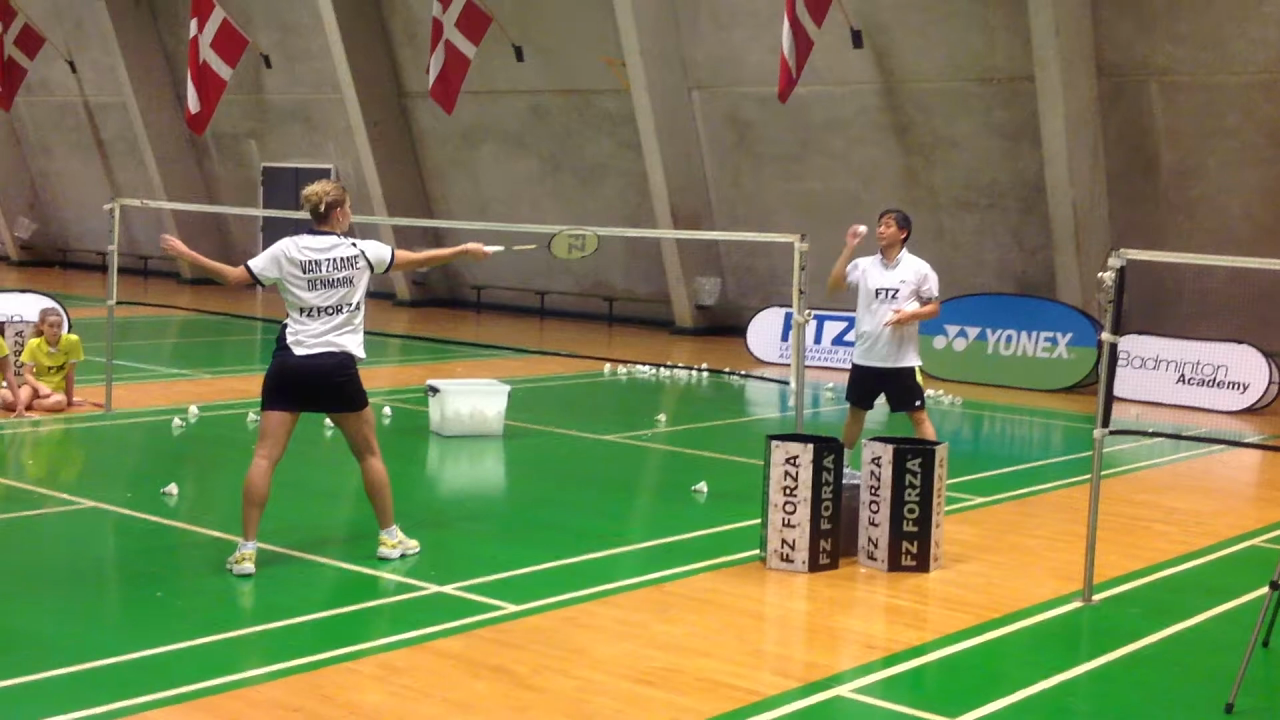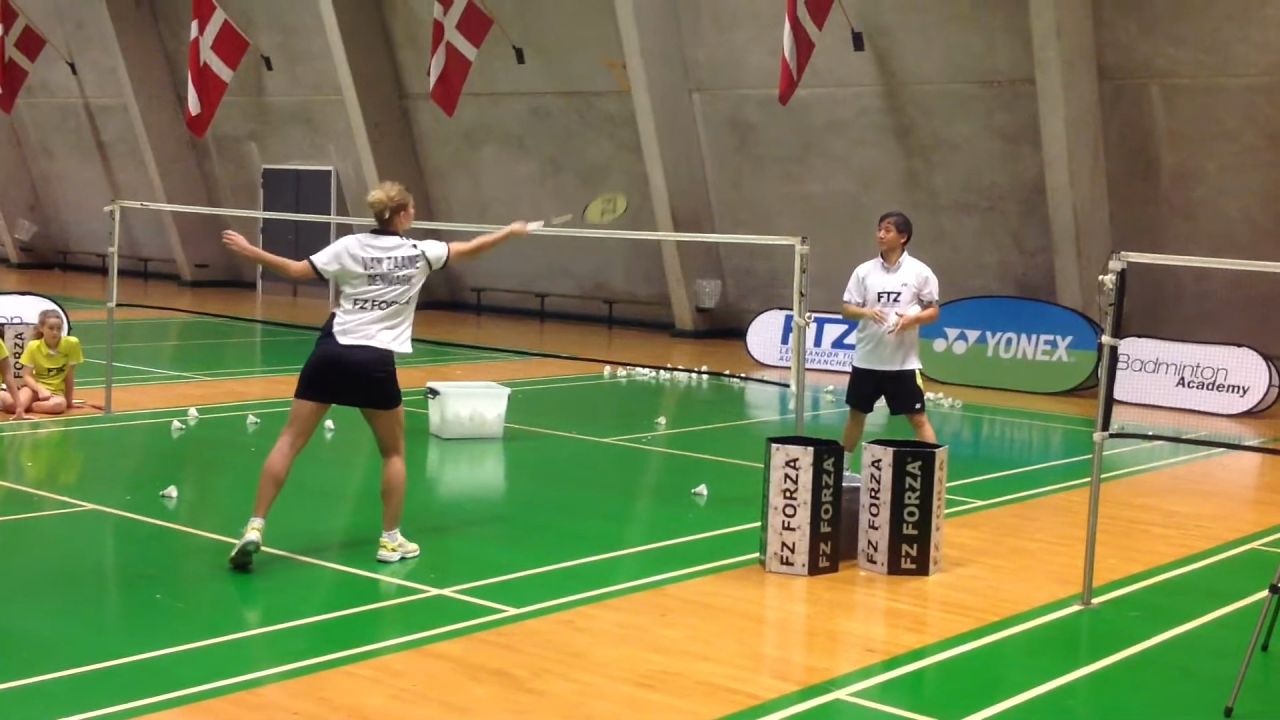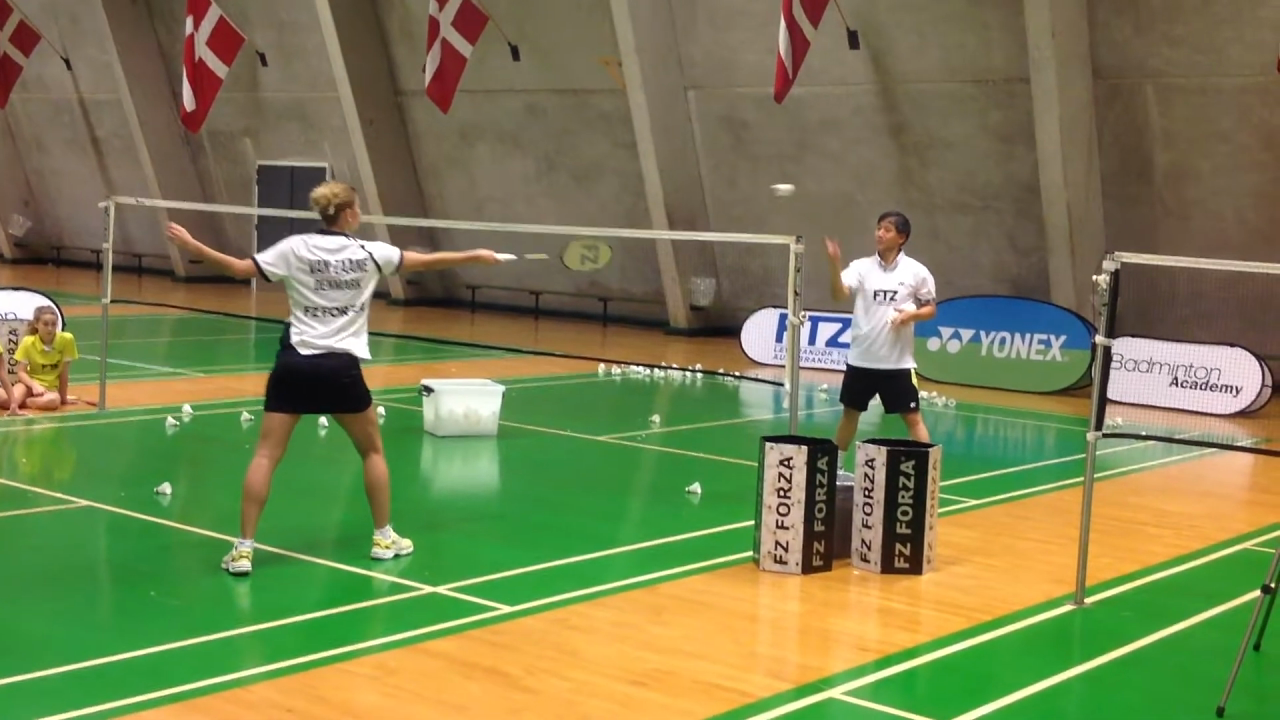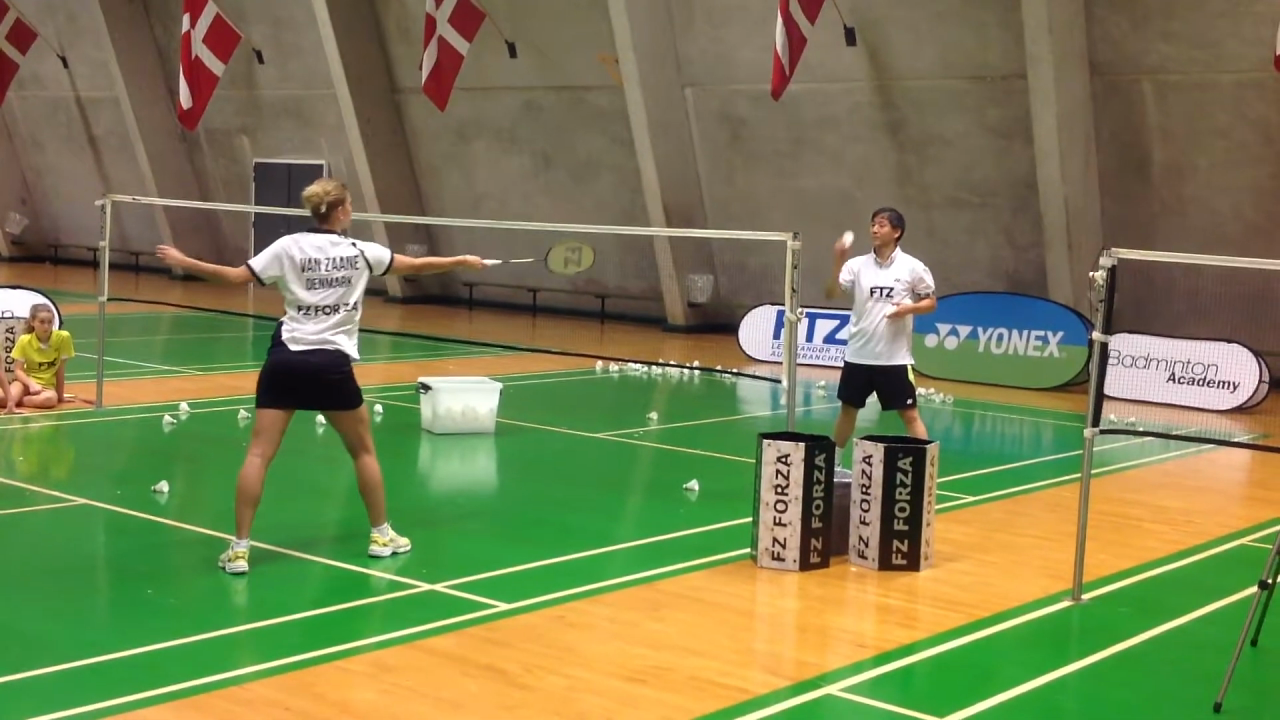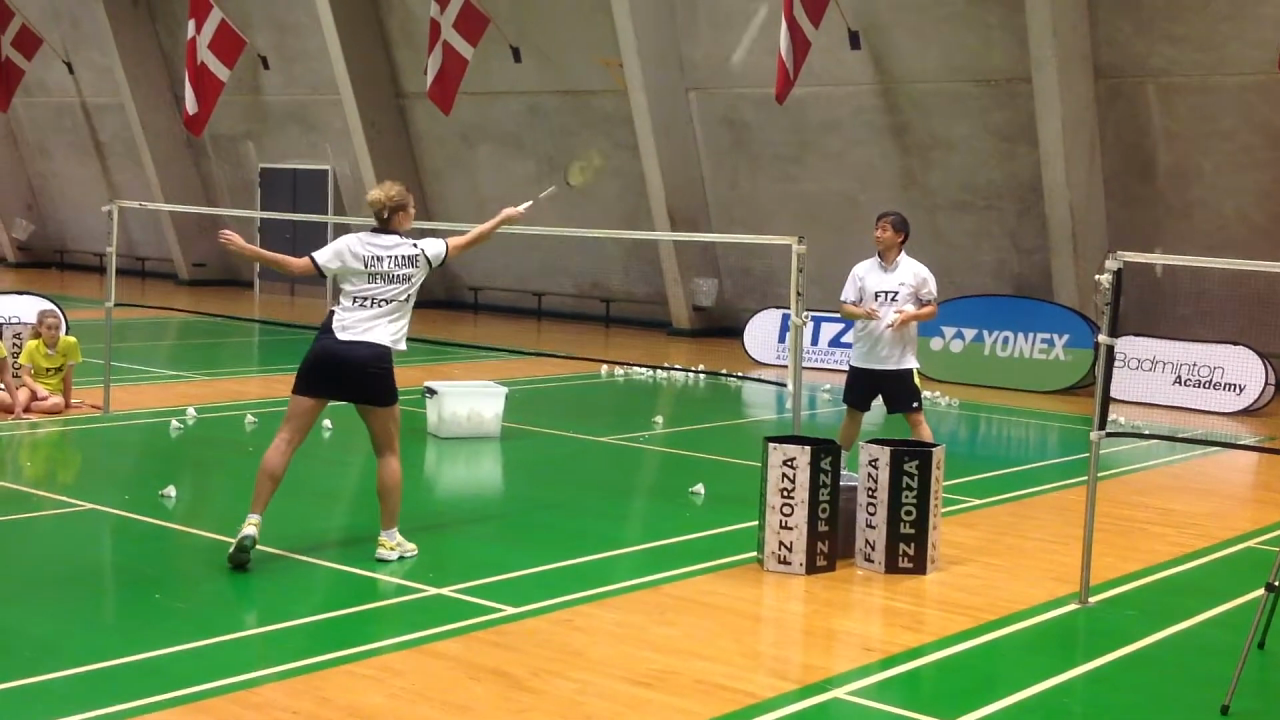
dt=1s
person 1, frame 1
left shoulder: (287, 249)
right shoulder: (362, 251)
left elbow: (234, 278)
right elbow: (420, 259)
left wrist: (186, 254)
right wrist: (465, 249)
left hip: (290, 365)
right hip: (337, 367)
left knee: (265, 456)
right knee: (368, 453)
left ankle: (247, 550)
right ankle: (390, 537)
person 1, frame 2
left shoulder: (350, 246)
right shoulder: (421, 253)
left elbow: (296, 271)
right elbow: (471, 247)
left wrist: (250, 251)
right wrist: (511, 231)
left hip: (330, 354)
right hip: (375, 362)
left knee: (289, 442)
right knee: (393, 452)
left ankle: (254, 529)
right ankle: (391, 539)
person 1, frame 3
left shoulder: (295, 248)
right shoulder: (369, 253)
left elbow: (239, 269)
right elbow: (428, 261)
left wrist: (192, 246)
right wrist: (475, 256)
left hip: (294, 364)
right hip: (341, 367)
left knee: (265, 456)
right knee: (372, 451)
left ankle: (243, 548)
right ankle: (384, 537)
person 1, frame 4
left shoulder: (288, 247)
right shoulder: (361, 252)
left elbow: (236, 277)
right elbow: (417, 265)
left wrist: (185, 262)
right wrist: (462, 260)
left hip: (286, 361)
right hip: (331, 365)
left knee: (259, 454)
right knee: (364, 450)
left ankle: (239, 548)
right ankle: (382, 535)
person 1, frame 5
left shoulder: (351, 244)
right shoulder: (420, 251)
left elbow: (297, 267)
right elbow: (468, 239)
left wrist: (248, 250)
right wrist: (503, 217)
left hip: (328, 351)
right hip: (373, 359)
left knee: (286, 439)
right knee: (387, 452)
left ankle: (251, 525)
right ankle: (389, 539)
person 2, frame 1
left shoulder: (919, 268)
right shoulder: (863, 265)
left elbow: (934, 307)
right elbow: (833, 285)
left wrist: (910, 314)
right wrist: (849, 249)
left hip: (902, 359)
right hip: (865, 357)
left knee: (918, 415)
right knee: (856, 411)
right ankle: (843, 465)
person 2, frame 2
left shoulder: (920, 272)
right shoulder: (864, 271)
left elbow: (934, 311)
right elbow: (847, 310)
left wrist: (913, 318)
right wrist: (865, 312)
left hip: (903, 363)
right hip: (866, 360)
left knee: (918, 418)
right knee: (856, 414)
right ankle: (842, 467)
person 2, frame 3
left shoulder: (917, 272)
right shoulder: (862, 266)
left elbow: (931, 308)
right elbow: (840, 295)
left wrist: (912, 314)
right wrist: (835, 263)
left hip: (898, 362)
right hip: (861, 359)
left knee: (912, 417)
right knee: (850, 413)
right ankle: (835, 467)
person 2, frame 4
left shoulder: (913, 267)
right shoulder: (856, 264)
left elbow: (931, 302)
right elbow: (831, 294)
left wrist: (909, 307)
right wrist: (838, 263)
left hip: (895, 357)
right hip: (858, 355)
left knee: (910, 414)
right knee: (848, 409)
right ankle: (833, 463)
person 2, frame 5
left shoulder: (918, 271)
right shoulder: (861, 269)
left elbow: (932, 308)
right elbow: (844, 308)
left wrist: (911, 315)
right wrist: (862, 312)
left hip: (900, 362)
right hip: (863, 359)
left knee: (915, 418)
right knee: (853, 413)
right ankle: (838, 467)
